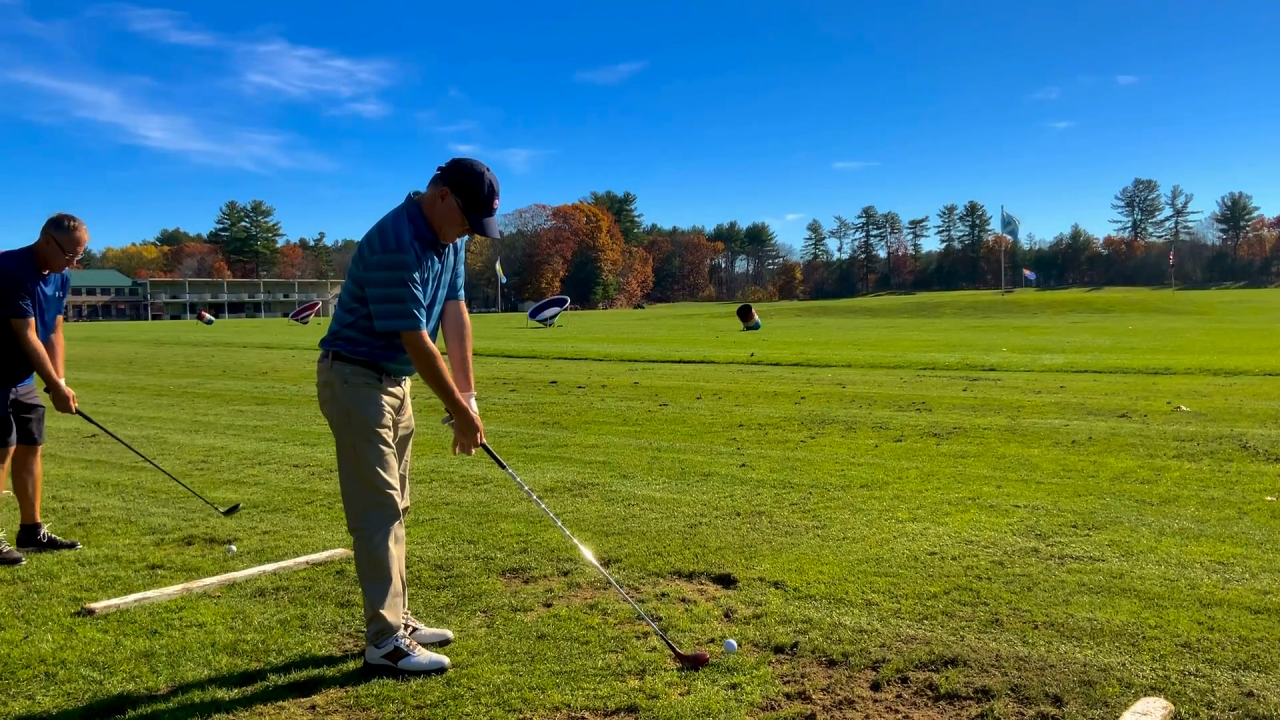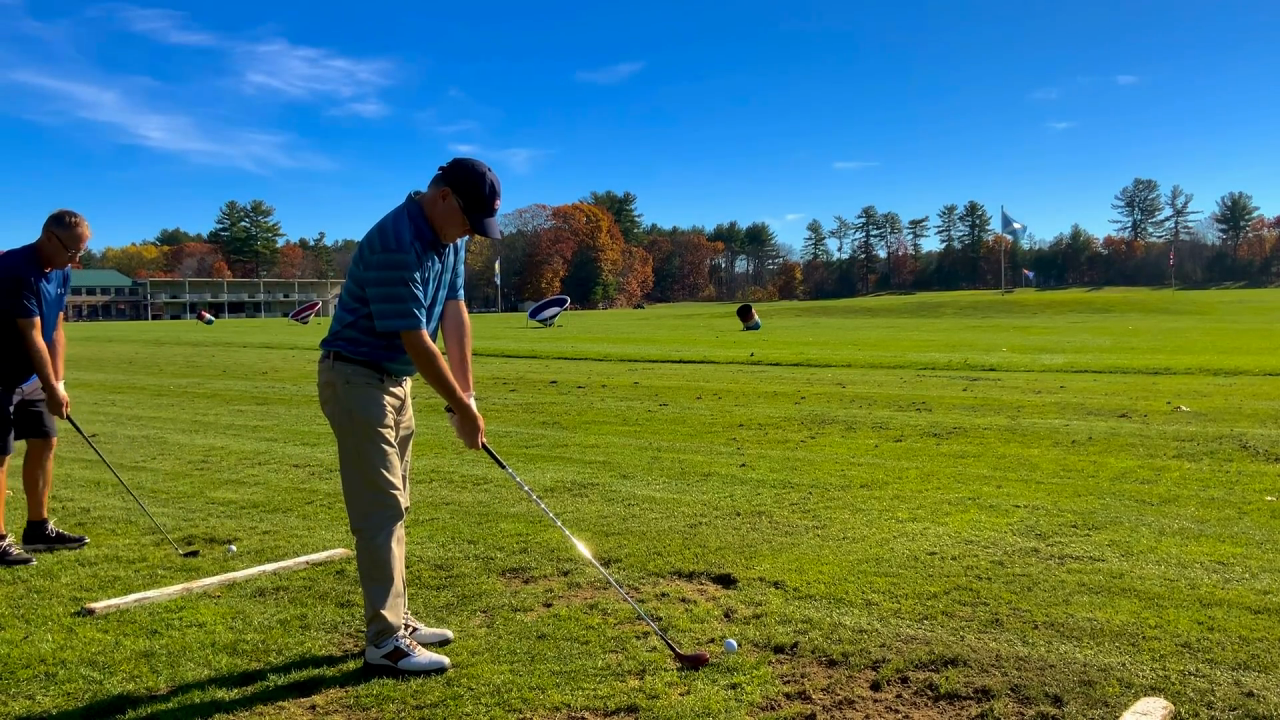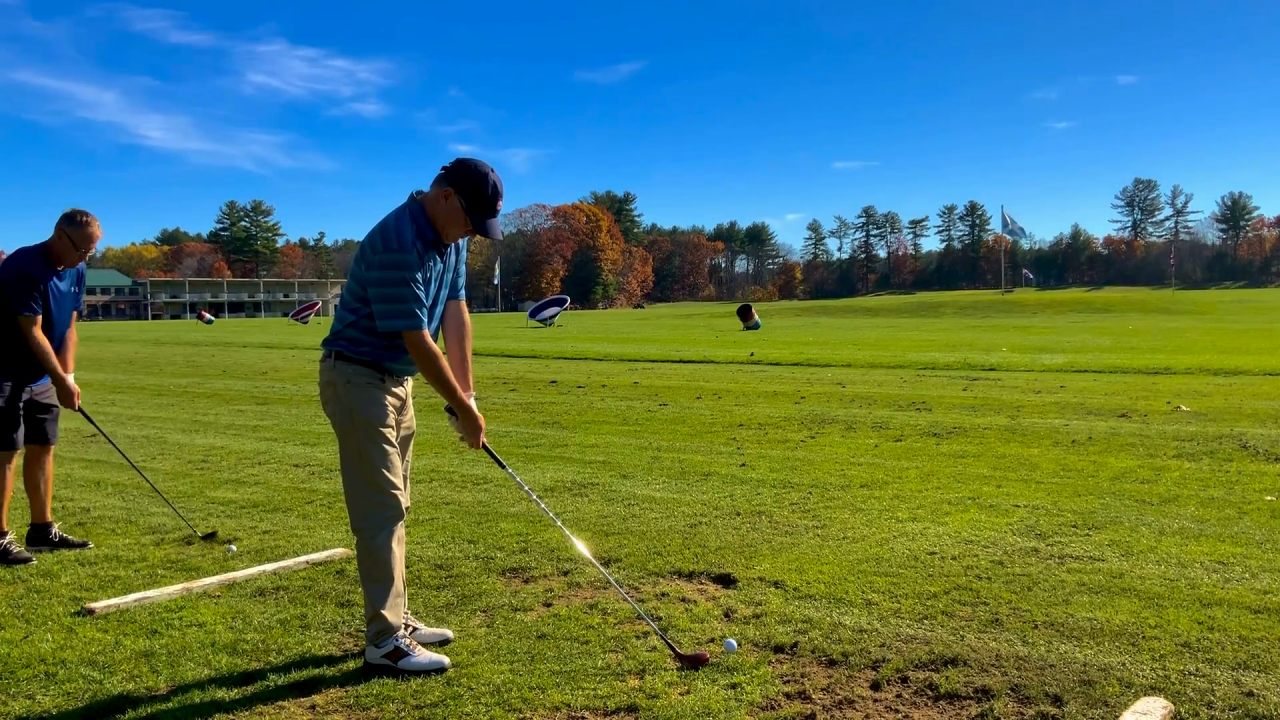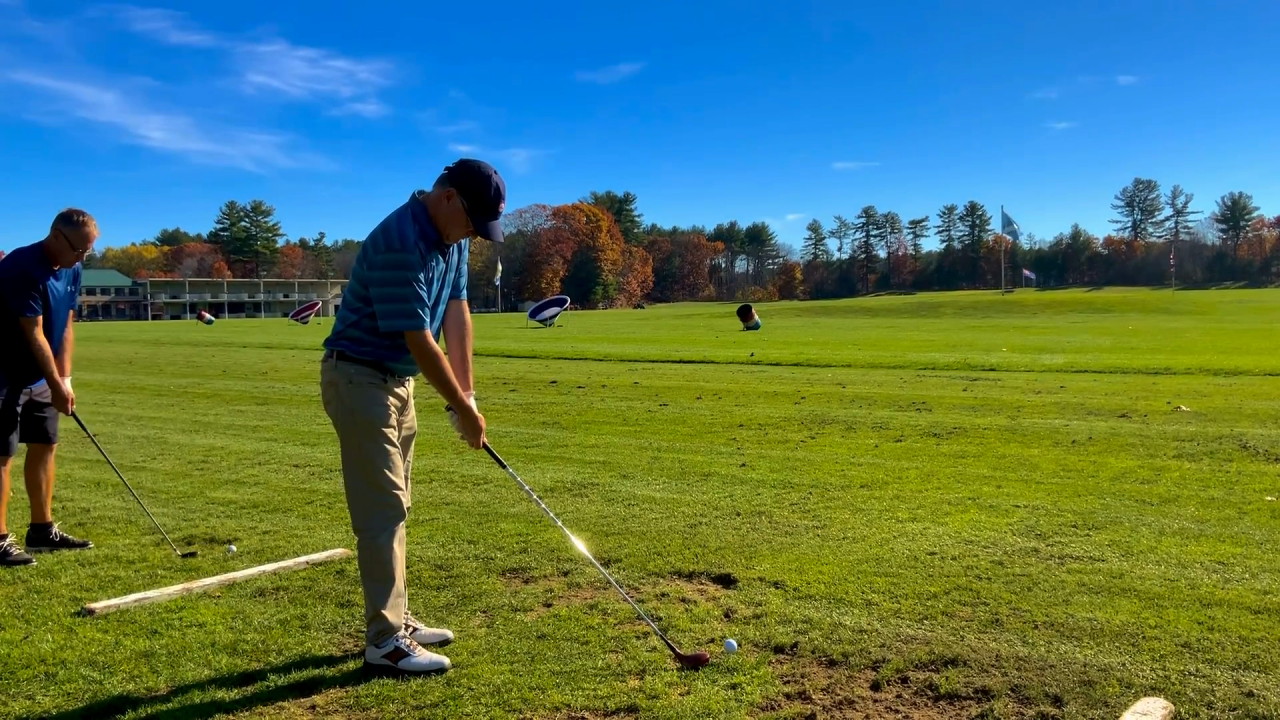
dt=0.4s
person 1, frame 1
left shoulder: (449, 238)
right shoulder: (395, 245)
left elbow: (455, 312)
right elbow: (416, 341)
left wrist: (467, 395)
right wrist: (460, 411)
left hip: (394, 380)
right hip: (356, 379)
left knee: (394, 508)
right knee: (377, 510)
left ankle: (397, 619)
right ankle: (385, 640)
person 1, frame 2
left shoulder: (449, 237)
right shoulder: (395, 244)
left elbow: (454, 311)
right elbow: (417, 340)
left wrist: (467, 394)
right wrist: (463, 408)
left hip: (395, 380)
right hip: (357, 379)
left knee: (394, 507)
right knee: (380, 510)
left ankle: (397, 619)
right ankle: (385, 640)
person 1, frame 3
left shoulder: (451, 237)
right shoulder: (397, 244)
left elbow: (455, 311)
right elbow: (417, 340)
left wrist: (467, 394)
right wrist: (463, 409)
left hip: (395, 379)
right hip: (358, 379)
left knee: (394, 507)
right knee: (380, 509)
left ankle: (397, 619)
right ankle: (385, 640)
person 1, frame 4
left shoulder: (452, 237)
right shoulder: (400, 244)
left elbow: (456, 311)
right elbow: (419, 340)
left wrist: (467, 393)
right wrist: (463, 410)
left hip: (396, 380)
right hip: (359, 379)
left knee: (395, 507)
right knee: (381, 510)
left ankle: (396, 619)
right ankle: (385, 640)
person 2, frame 1
left shoulder: (60, 277)
left elbow: (54, 332)
left wrist: (59, 382)
right wrist: (56, 385)
left knee: (30, 448)
left ankle: (32, 531)
person 2, frame 2
left shoulder: (61, 274)
left elbow: (55, 330)
right elbow: (32, 336)
left wrist: (58, 383)
right wrist: (50, 389)
left knee: (44, 443)
left ankle: (38, 528)
person 2, frame 3
left shoulder: (76, 272)
left elbow: (68, 327)
right elbow: (32, 332)
left wrist: (67, 377)
right wrist: (61, 380)
left hip: (40, 375)
left knee: (42, 448)
left ankle: (42, 530)
person 2, frame 4
left shoulder: (71, 271)
left elbow: (65, 327)
right elbow: (34, 334)
left wrist: (64, 380)
right wrist: (57, 385)
left hip: (37, 376)
left knee: (44, 447)
left ankle: (42, 530)
